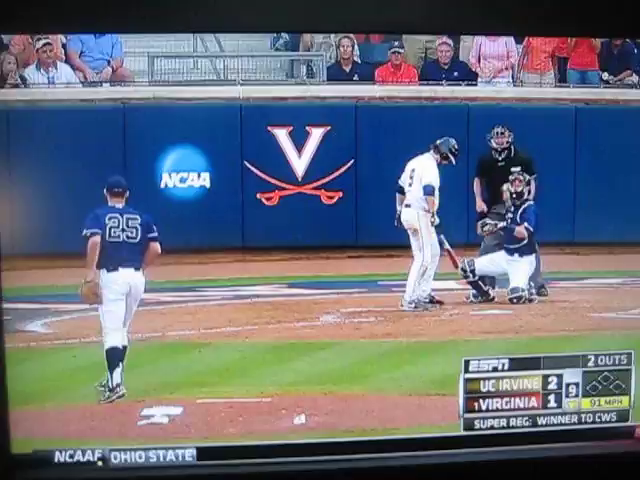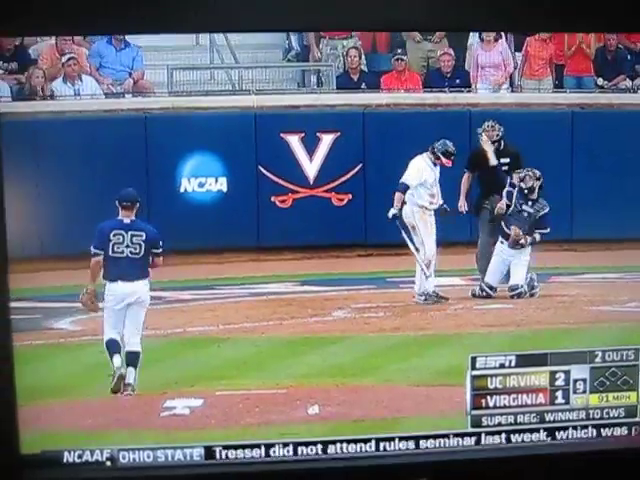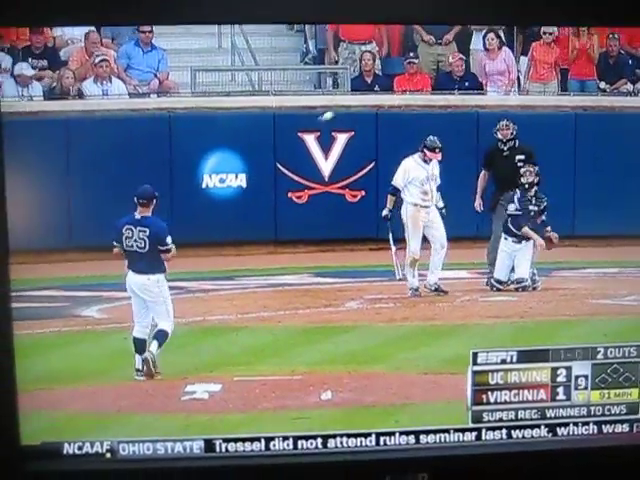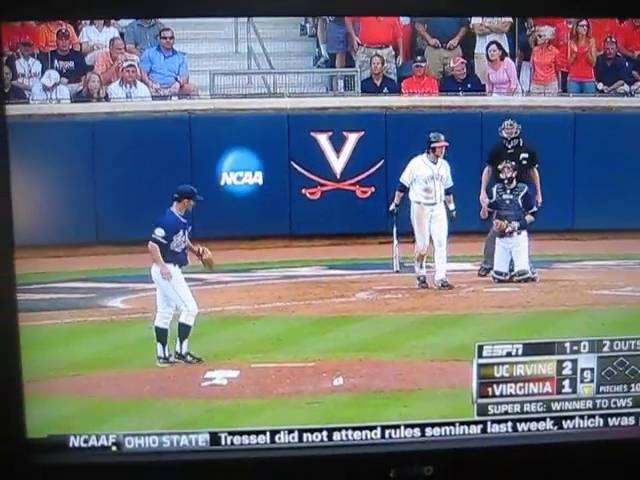
dt=0.5s
person 1, frame 1
left shoulder: (97, 215)
right shoulder: (141, 218)
left elbow: (93, 242)
right elbow: (156, 249)
left wrist: (91, 271)
left hip: (111, 278)
right hip: (135, 278)
left knee: (112, 332)
right knee: (121, 329)
left ankle: (114, 384)
right ankle: (113, 379)
person 1, frame 2
left shoulder: (104, 228)
right shoulder: (149, 231)
left elbow: (97, 261)
right elbow: (158, 262)
left wrist: (91, 284)
left hip: (115, 288)
right hip: (140, 288)
left knee: (111, 332)
right knee: (133, 336)
left ankle: (117, 365)
right ankle: (129, 382)
person 1, frame 3
left shoulder: (123, 223)
right shoulder: (159, 226)
left elbow: (116, 250)
right elbow: (168, 255)
right wrist: (171, 251)
left hip: (132, 278)
right hip: (152, 279)
left knee: (141, 323)
right knee: (166, 321)
left ankle: (140, 367)
right ankle: (150, 352)
person 1, frame 4
left shoulder: (181, 218)
right shoulder: (169, 220)
right elbow: (152, 244)
left wrist: (193, 248)
right wrist: (162, 266)
left hip: (166, 271)
right hip: (168, 271)
left knee: (164, 313)
right knee: (189, 308)
left ankle: (162, 355)
right ankle: (181, 352)
person 2, frame 1
left shoulder: (523, 159)
right shoulder: (485, 160)
left elbow: (531, 183)
right elbow: (478, 180)
right wrist: (479, 200)
right hip: (494, 208)
right knee: (488, 246)
left ankle: (537, 283)
right ankle: (485, 287)
person 2, frame 2
left shoulder: (512, 154)
right shoulder: (477, 154)
right elbow: (468, 176)
right wrist: (462, 198)
right hip: (486, 202)
right knee: (485, 243)
person 2, frame 3
left shoulder: (525, 151)
right shoulder: (492, 152)
right elbow: (484, 174)
right wrist: (478, 196)
right hip: (500, 198)
right knee: (498, 235)
right ankle: (494, 273)
person 2, frame 4
left shoulder: (528, 150)
right shoulder: (497, 149)
left elbow: (533, 171)
right elbow: (488, 170)
left wrist: (538, 193)
right wrist: (483, 191)
right ankle: (487, 264)
person 3, frame 1
left shoulder: (416, 162)
right shoulder: (430, 165)
left elbow: (400, 188)
right elbow: (428, 191)
left wrist: (399, 211)
right wrist: (433, 215)
left hip: (410, 212)
right hip: (419, 214)
left knee: (433, 253)
right knee: (423, 257)
person 3, frame 2
left shoulder: (433, 165)
right shoulder: (419, 164)
right elbow: (403, 186)
left wrist: (441, 203)
right wrist: (395, 208)
left hip: (427, 212)
right hip: (416, 211)
left knee: (430, 251)
right knee: (427, 251)
left ankle: (429, 290)
right ankle: (420, 292)
person 3, frame 3
left shoulder: (434, 164)
right shoulder: (409, 164)
right elbow: (395, 188)
left wrist: (441, 205)
right wrist: (388, 209)
left hip: (431, 210)
right hip: (413, 210)
left knee: (441, 243)
right knee: (414, 250)
left ankle: (432, 282)
right ankle: (413, 286)
person 3, frame 4
left shoulder: (444, 165)
right shoulder: (416, 163)
left elbow: (447, 188)
right elbow: (403, 184)
left wrist: (452, 208)
right wrist: (395, 204)
left hip: (438, 208)
right hip: (420, 208)
left knee: (441, 243)
right knee: (422, 245)
left ankle: (440, 279)
right ankle: (421, 276)
person 4, frame 1
left shoulder: (529, 207)
right shoulder: (510, 205)
left elbow: (524, 233)
left wrist: (501, 226)
left hip: (523, 260)
right hip: (505, 255)
left knee: (515, 296)
right knee: (466, 267)
left ankle: (528, 291)
right ankle: (486, 295)
person 4, frame 2
left shoulder: (542, 207)
right shoulder: (516, 193)
left elbow: (540, 234)
left wrist: (529, 240)
left hip: (521, 250)
right hip: (503, 246)
left knee: (515, 292)
left ankle: (530, 282)
person 4, frame 3
left shoulder: (541, 199)
right shoulder: (516, 196)
right elbow: (518, 223)
left wrist: (548, 231)
right wrist: (536, 237)
left hip: (526, 244)
right hip: (508, 241)
left knee: (522, 285)
right knee: (496, 286)
left ankle: (532, 275)
person 4, frame 4
left shoulder: (523, 190)
right shoulder: (496, 190)
left elbow: (532, 215)
right elbow: (484, 216)
left wrist: (517, 224)
right wrist: (484, 208)
left hip: (519, 236)
right hip: (502, 236)
left knee: (523, 276)
right knee: (499, 277)
left ankle: (528, 267)
